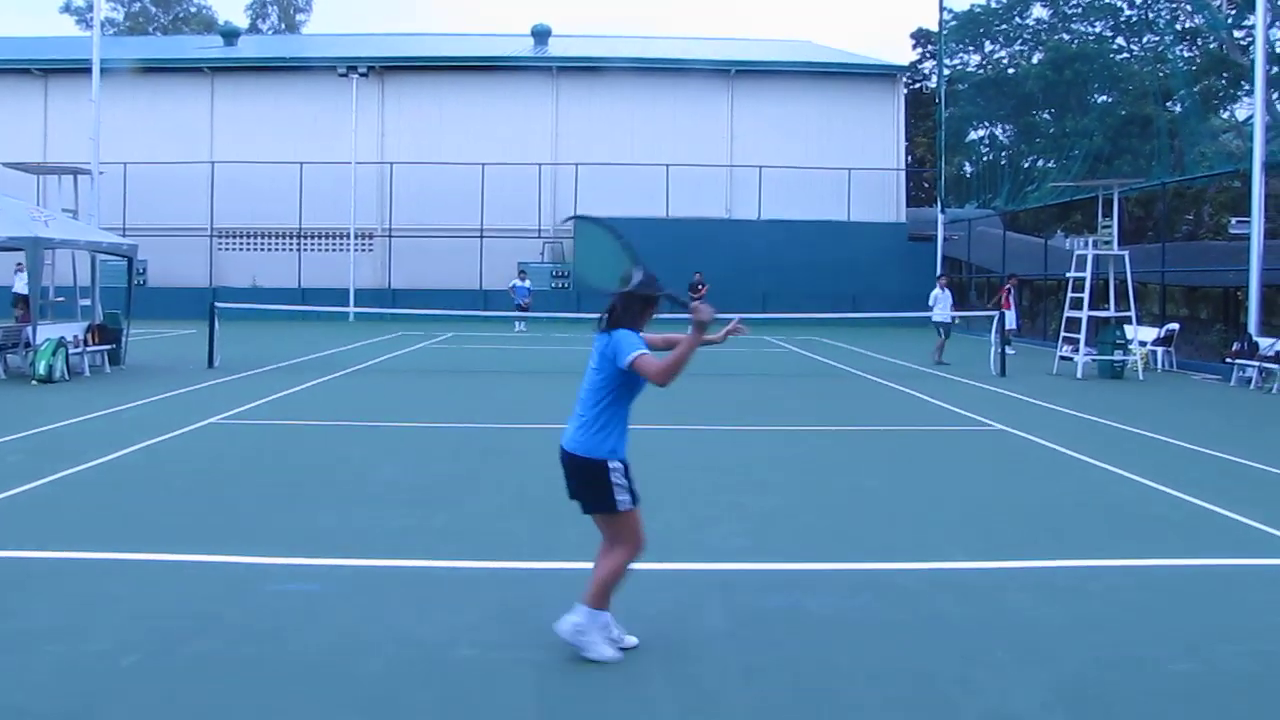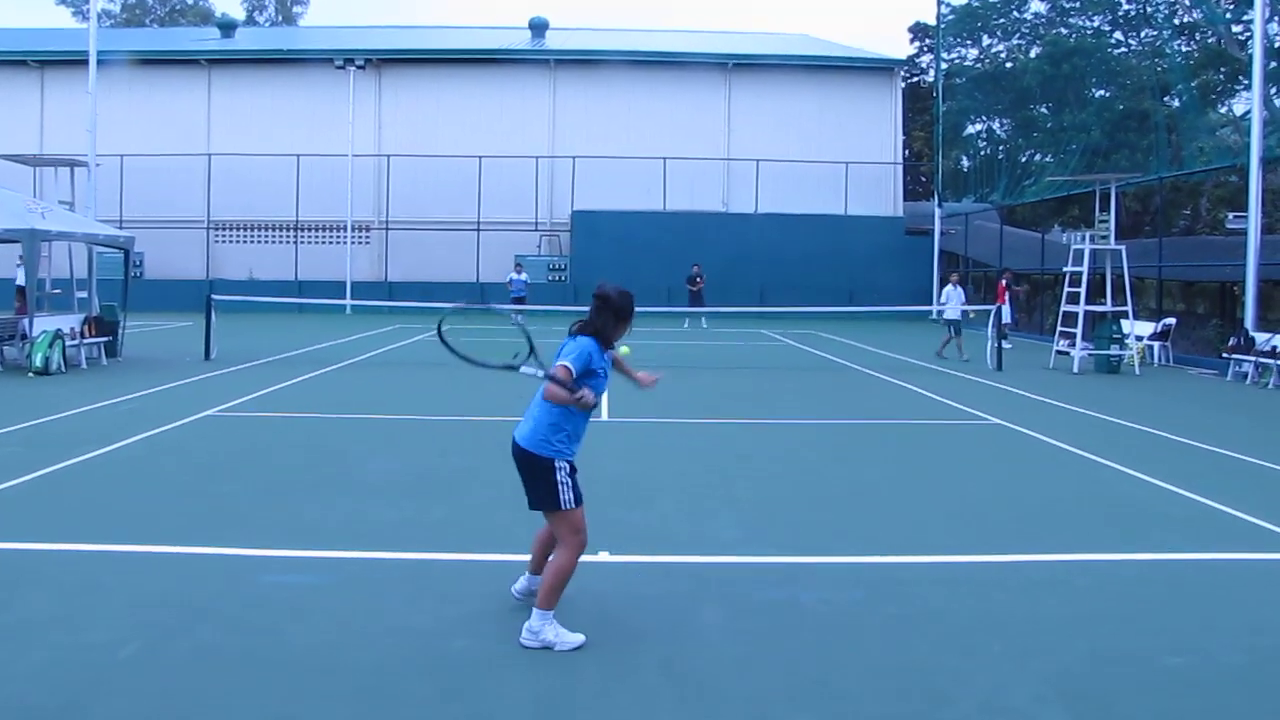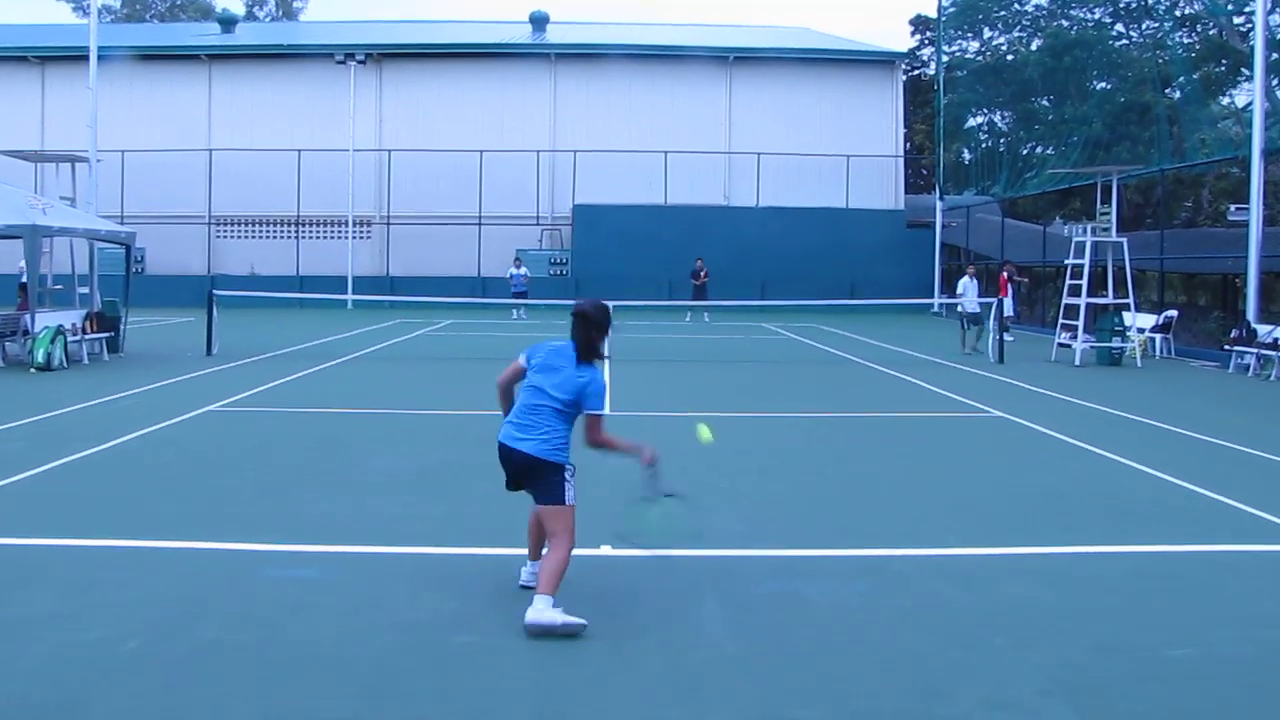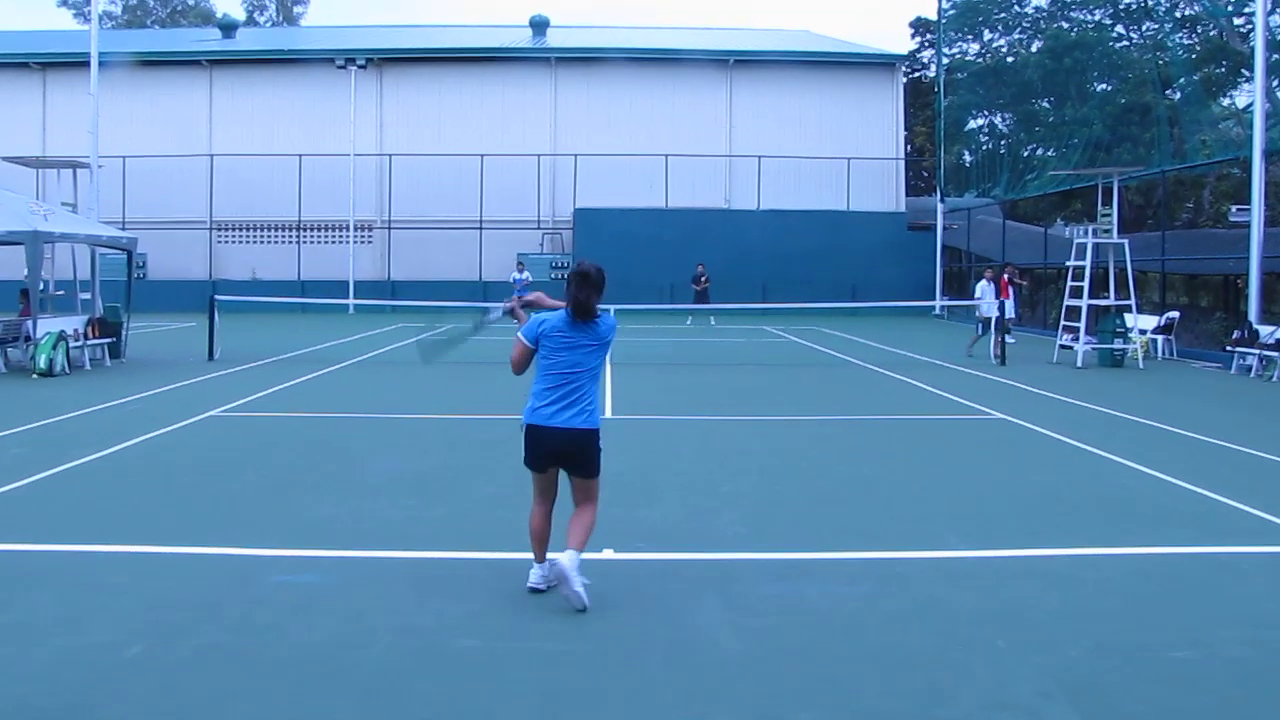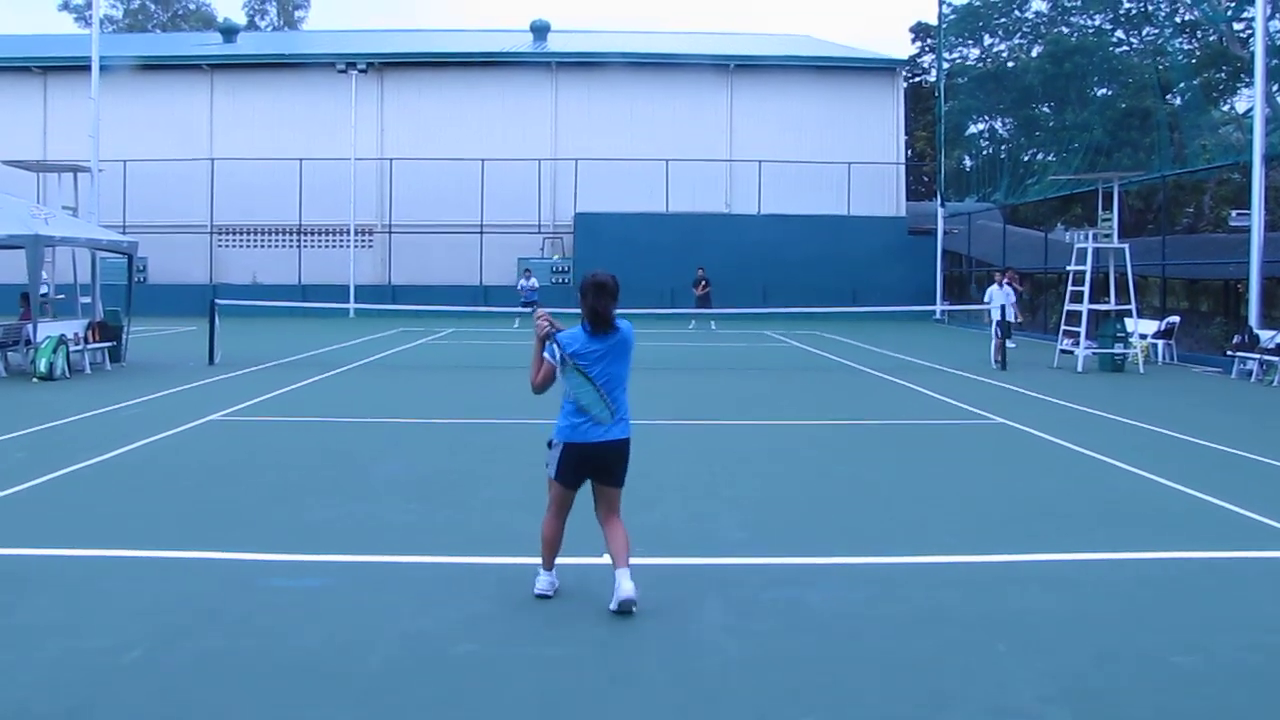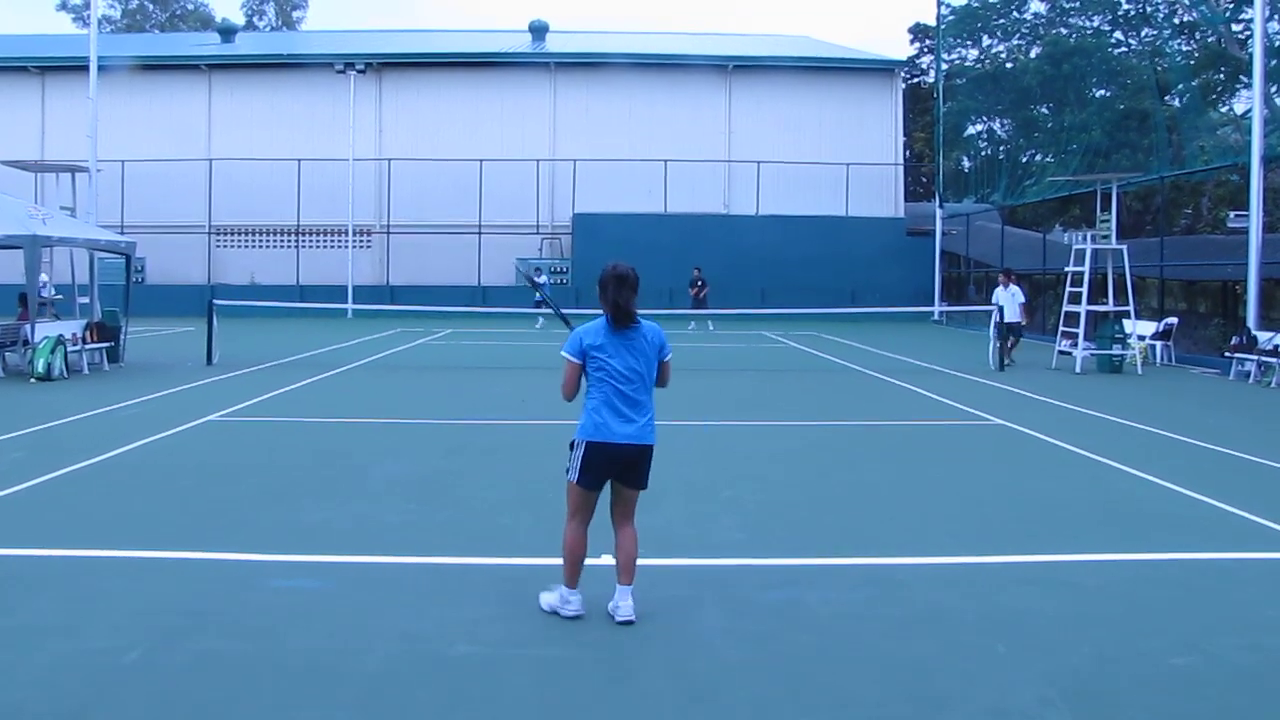
dt=0.3s
person 1, frame 1
left shoulder: (613, 335)
right shoulder: (624, 338)
left elbow: (662, 348)
right elbow: (659, 375)
left wrist: (709, 338)
right wrist: (697, 335)
left hip: (580, 450)
right hip: (596, 456)
left knee: (620, 539)
right knee: (629, 545)
left ankle: (599, 620)
right ankle: (578, 621)
person 1, frame 2
left shoulder: (595, 344)
right shoulder: (584, 347)
left elbow: (608, 355)
right elbow: (551, 391)
left wrist: (635, 375)
right wrist: (577, 400)
left hip: (537, 446)
right hip: (545, 452)
left knee: (562, 522)
right knee: (574, 540)
left ankle: (531, 582)
right ankle: (539, 625)
person 1, frame 3
left shoulder: (545, 348)
right shoulder: (592, 379)
left elbow: (504, 382)
right elbow: (596, 440)
left wrist: (511, 413)
right wrist: (636, 450)
left hip: (509, 445)
right hip: (546, 457)
left knee: (544, 504)
right knee: (562, 537)
left ankle: (534, 569)
right ankle: (541, 608)
person 1, frame 4
left shoulder: (541, 323)
right shoulder: (607, 325)
left elbow: (517, 367)
left wrist: (522, 318)
right wrist: (547, 302)
left hip: (539, 425)
right hip: (582, 430)
left knee: (542, 500)
right knee: (586, 504)
left ankle: (539, 569)
right ankle: (569, 559)
person 1, frame 5
left shoulder: (567, 341)
right shoulder: (626, 333)
left elbow: (538, 386)
left wrist: (540, 341)
right wrist: (555, 329)
left hip: (573, 439)
right hip: (616, 440)
left knee: (556, 511)
right knee: (610, 514)
left ankle: (546, 578)
right ankle: (623, 581)
person 1, frame 6
left shoulder: (583, 336)
right shoulder: (655, 335)
left elbow: (569, 393)
right elbow: (663, 381)
left hip: (596, 440)
right hip: (640, 442)
left knee: (577, 519)
right knee: (624, 520)
left ankle: (570, 595)
right ankle: (624, 599)
